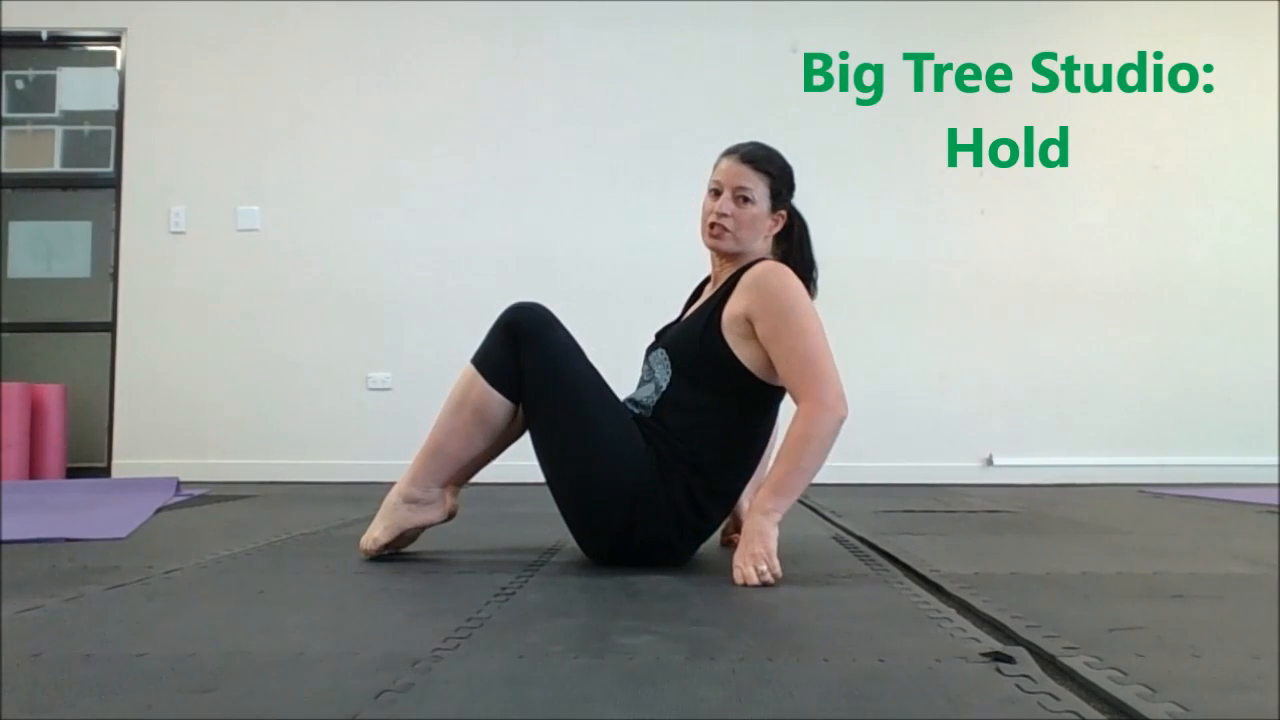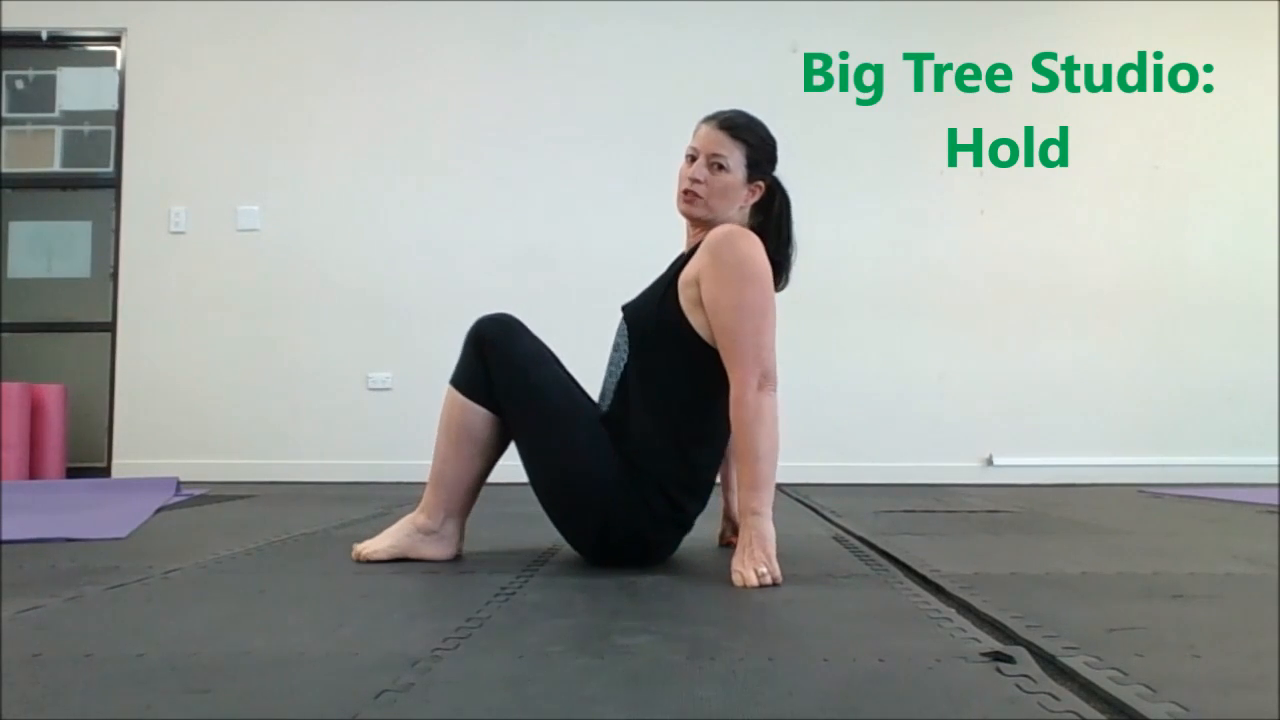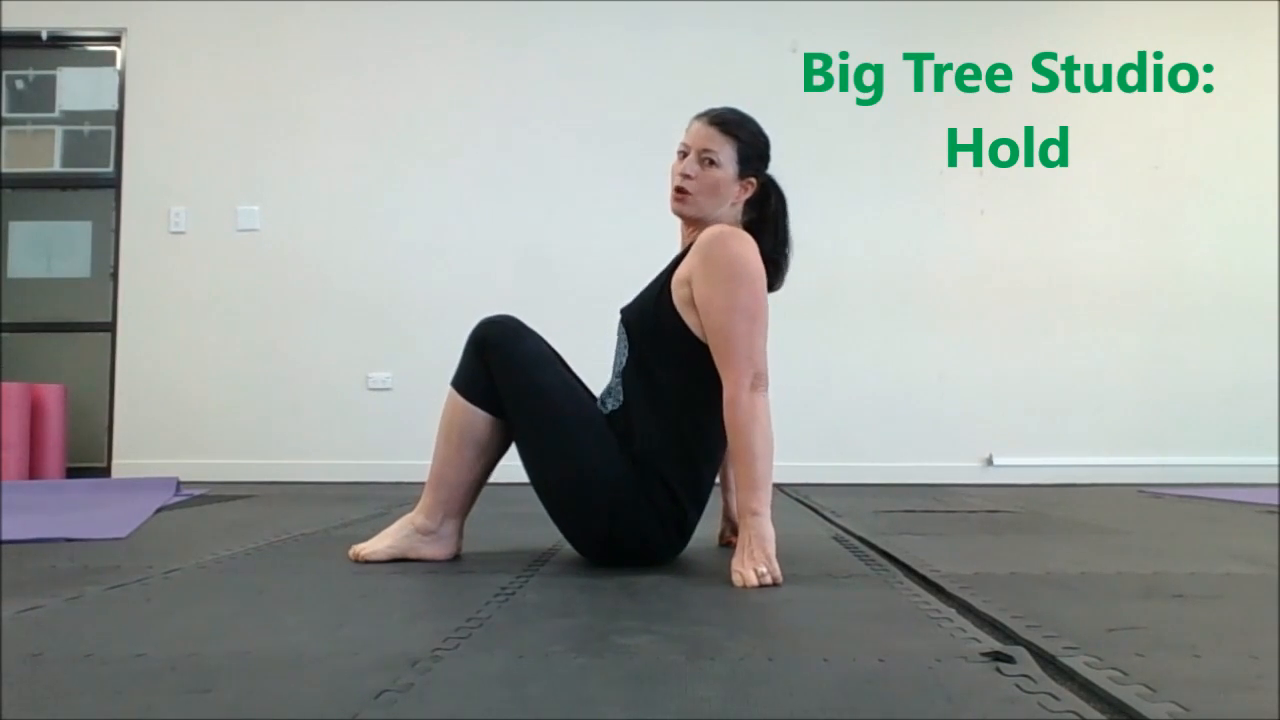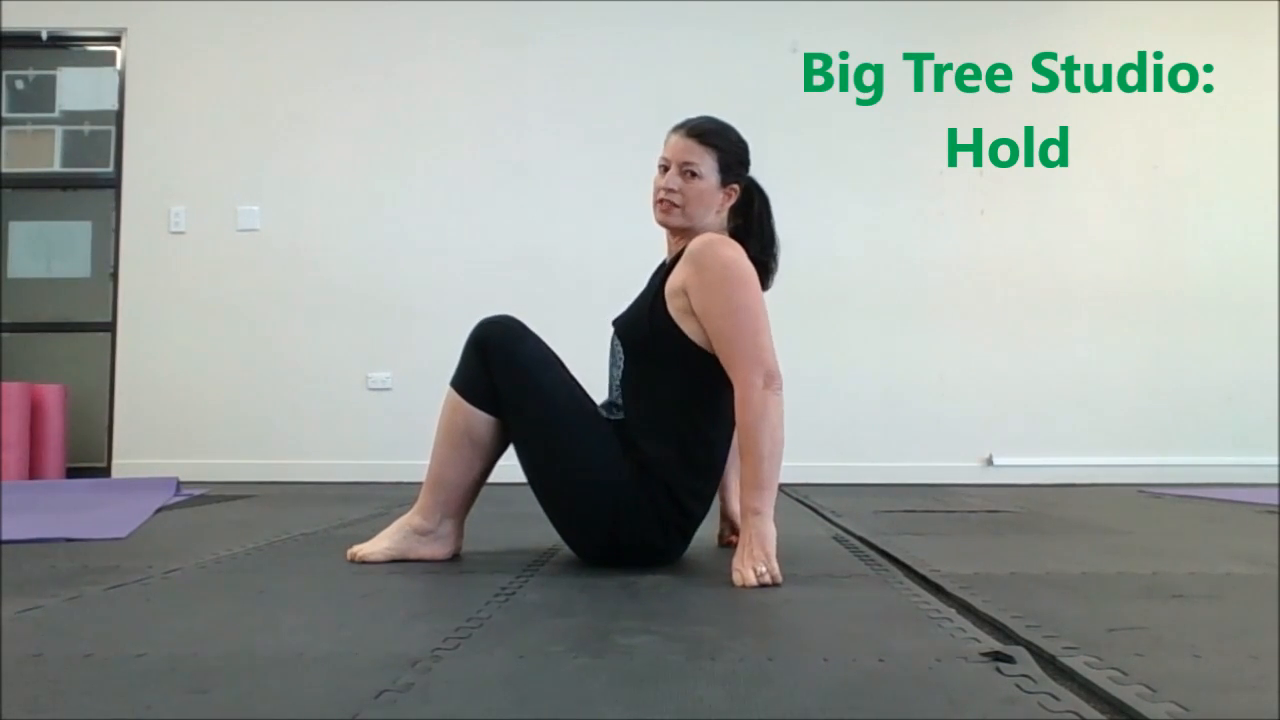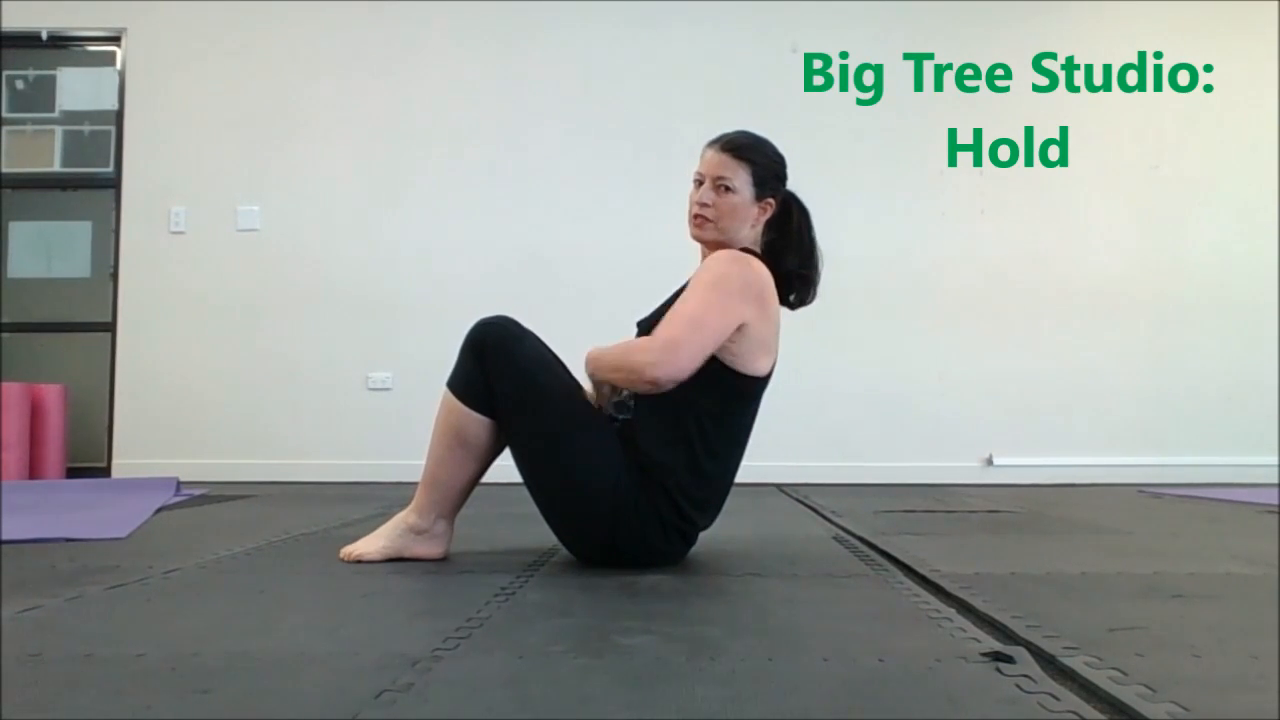
dt=0.7s
person 1, frame 1
left shoulder: (769, 285)
right shoulder: (714, 290)
left elbow: (825, 405)
right elbow: (741, 402)
left wrist: (763, 518)
right wrist: (739, 503)
left hip: (646, 515)
right hip: (640, 505)
left knee: (525, 330)
right knee: (533, 369)
left ankle: (420, 494)
right ankle: (434, 489)
person 1, frame 2
left shoulder: (731, 249)
right shoulder: (704, 257)
left elbow: (755, 386)
right elbow: (714, 393)
left wrist: (757, 524)
right wrist: (733, 507)
left hip: (627, 513)
right hip: (630, 504)
left knee: (495, 340)
right knee: (501, 345)
left ankle: (435, 528)
right ankle: (440, 523)
person 1, frame 3
left shoulder: (725, 248)
right shoulder: (701, 257)
left elbow: (748, 387)
right elbow: (712, 395)
left wrist: (755, 525)
right wrist: (733, 509)
left hip: (635, 513)
right hip: (637, 506)
left knee: (499, 343)
right knee: (503, 346)
left ankle: (432, 528)
right ankle: (438, 524)
person 1, frame 4
left shoulder: (714, 257)
right shoulder: (684, 265)
left elbow: (761, 384)
right elbow: (718, 396)
left wrist: (758, 522)
right wrist: (731, 508)
left hip: (636, 515)
right hip: (638, 506)
left knee: (498, 344)
right knee: (501, 347)
left ankle: (430, 527)
right ankle: (437, 523)
person 1, frame 5
left shoulder: (738, 272)
right shoulder: (722, 278)
left elbow: (657, 364)
left wrist: (601, 364)
right wrist: (610, 376)
left hip: (637, 516)
right hip: (643, 511)
left knee: (495, 345)
right knee: (508, 361)
left ankle: (425, 526)
right ankle: (430, 519)
